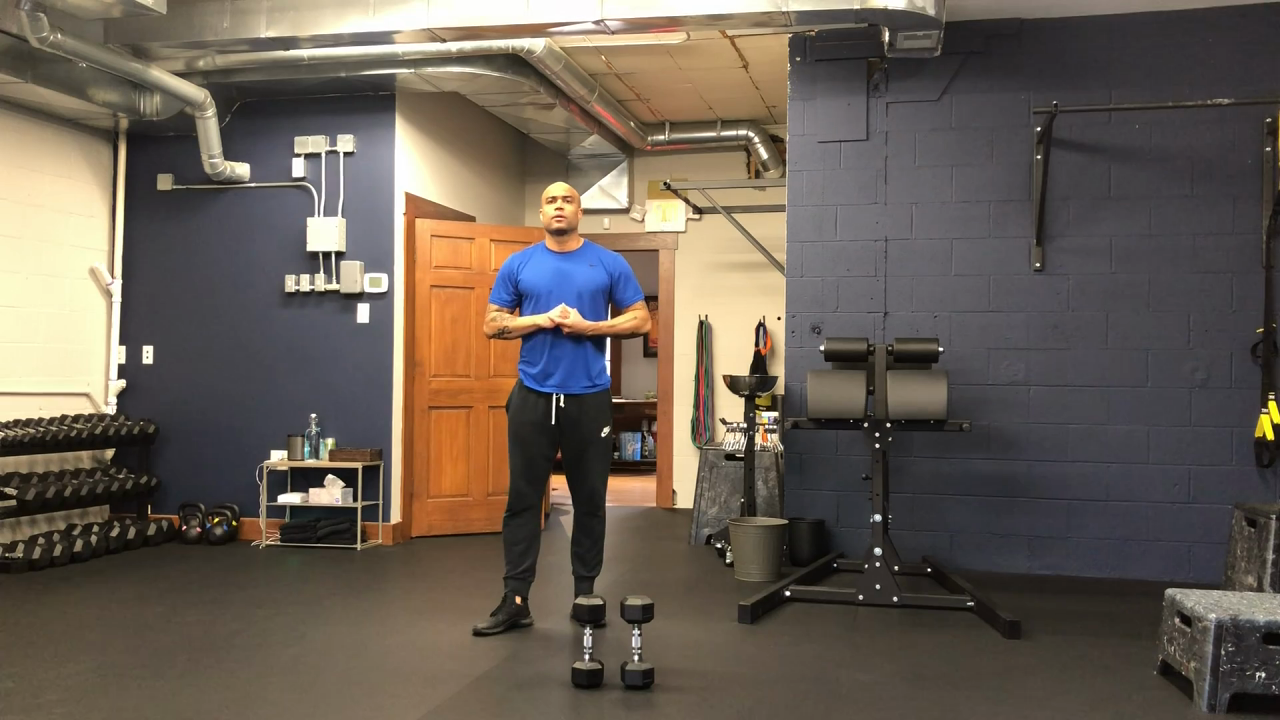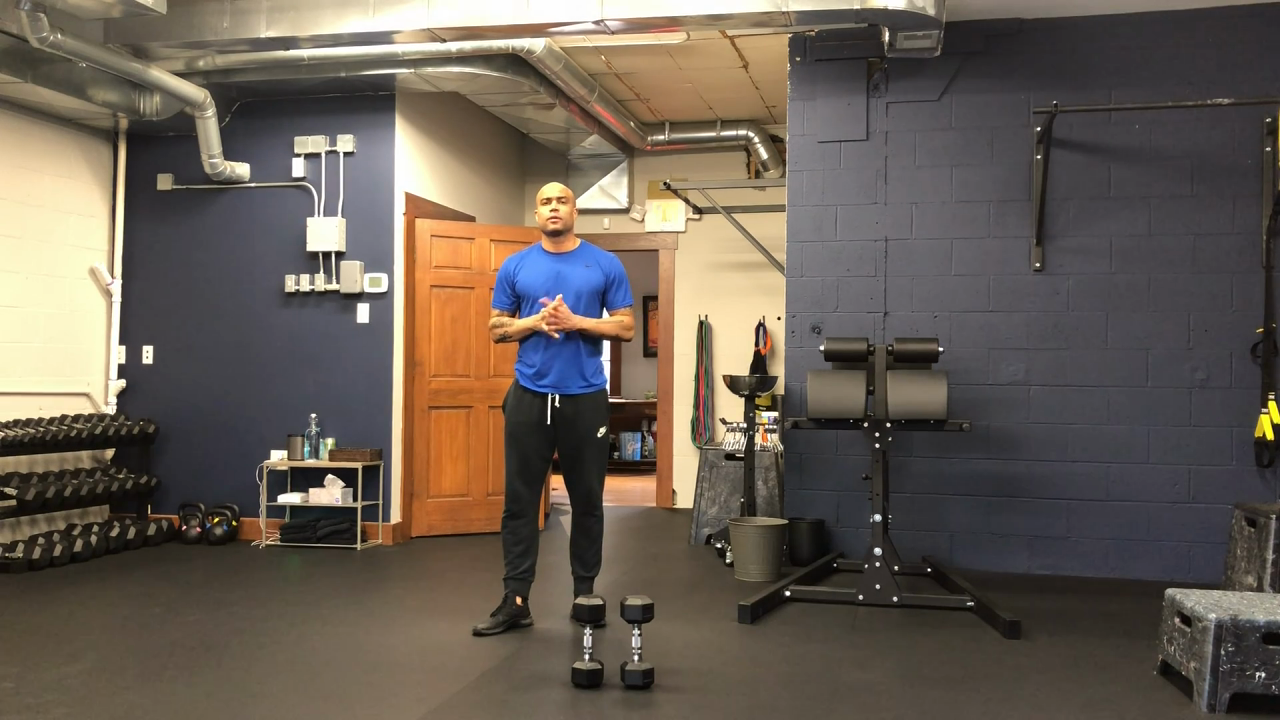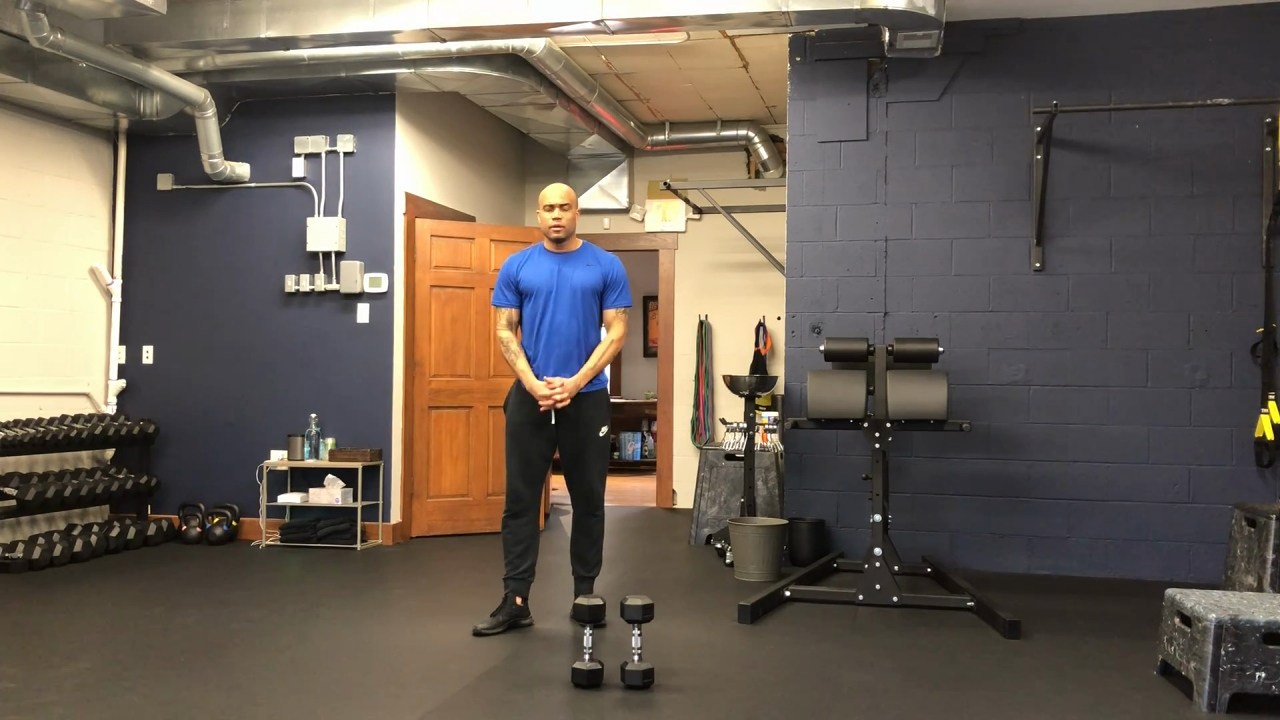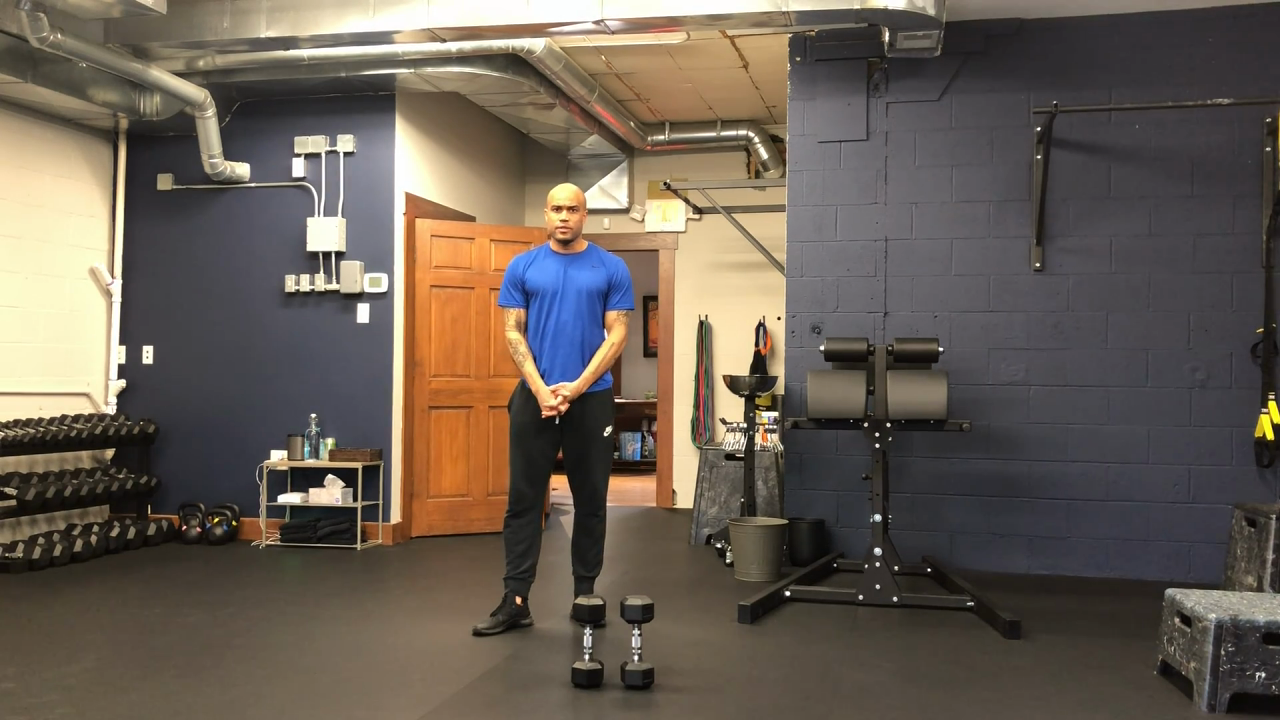
dt=0.7s
person 1, frame 1
left shoulder: (608, 263)
right shoulder: (518, 265)
left elbow: (641, 320)
right elbow: (492, 324)
left wrist: (587, 326)
right wrist: (539, 319)
left hip: (589, 397)
right hip: (532, 396)
left knee: (590, 501)
right knee: (522, 499)
left ankle: (585, 594)
right ankle: (516, 599)
person 1, frame 2
left shoulder: (605, 264)
right shoulder: (515, 266)
left elbow: (626, 327)
right elbow: (496, 328)
left wrist: (576, 321)
right wrist: (535, 322)
left hip: (586, 398)
right hip: (529, 396)
left knee: (587, 502)
right knee: (520, 500)
left ankle: (585, 595)
right ankle: (516, 600)
person 1, frame 3
left shoulder: (606, 266)
right shoulder: (517, 266)
left elbow: (616, 332)
right elbow: (505, 331)
left wrist: (575, 382)
right wrist: (533, 383)
left hip: (587, 398)
right hip: (529, 397)
left knee: (588, 501)
right knee: (520, 500)
left ankle: (585, 595)
right ankle: (516, 599)
person 1, frame 4
left shoulder: (611, 268)
right shoulder: (522, 267)
left elbow: (617, 335)
right elbow: (513, 332)
left wrist: (576, 388)
right wrist: (540, 389)
left hip: (592, 399)
right hip: (534, 397)
left knee: (590, 501)
right knee: (524, 499)
left ankle: (585, 594)
right ankle: (516, 599)
